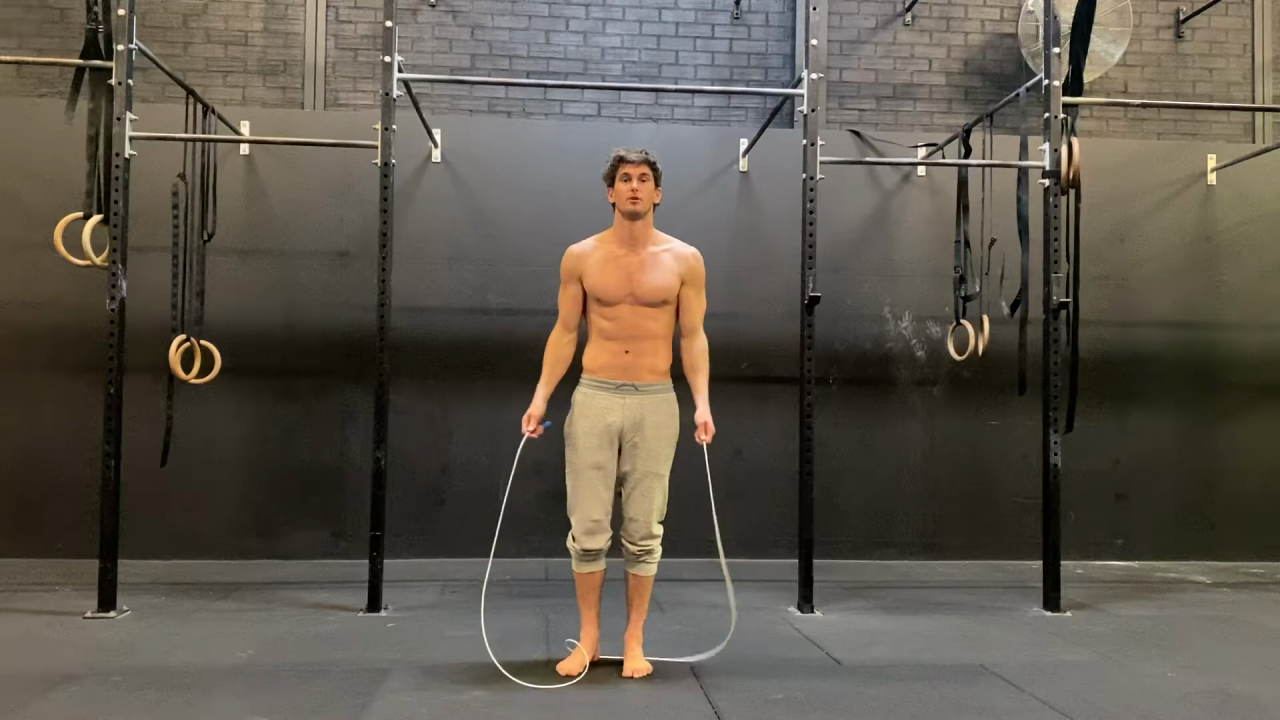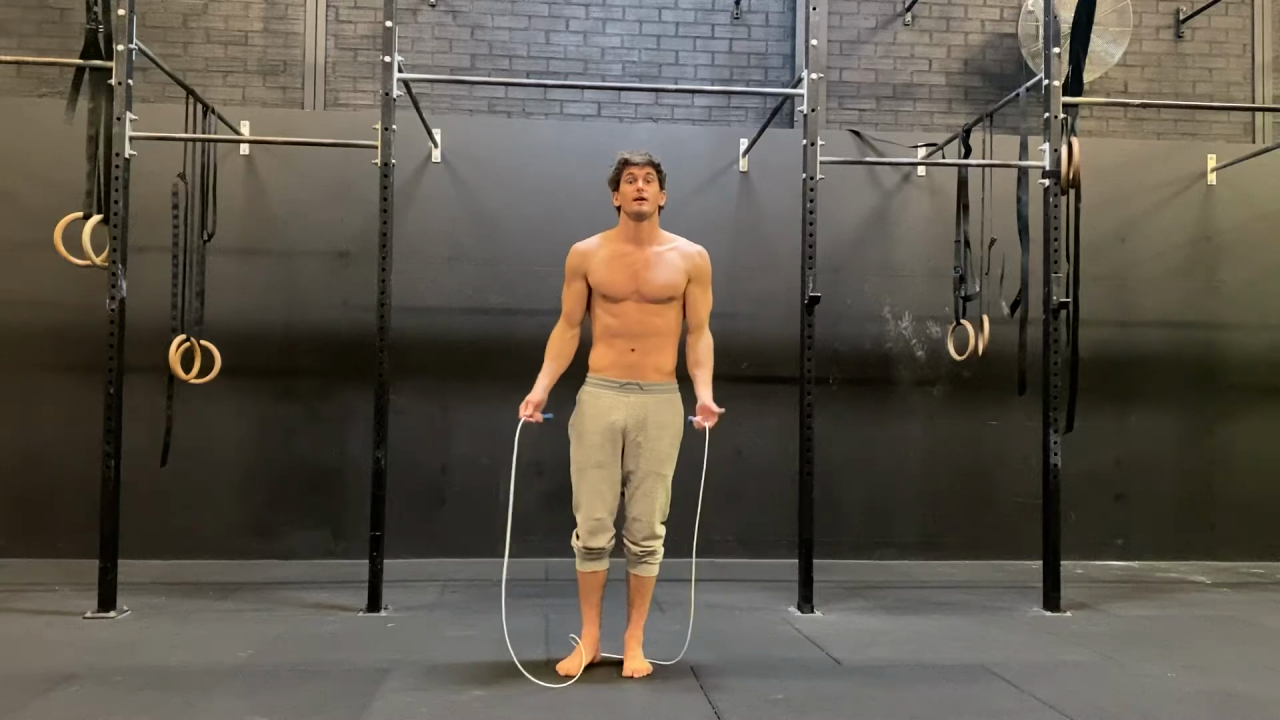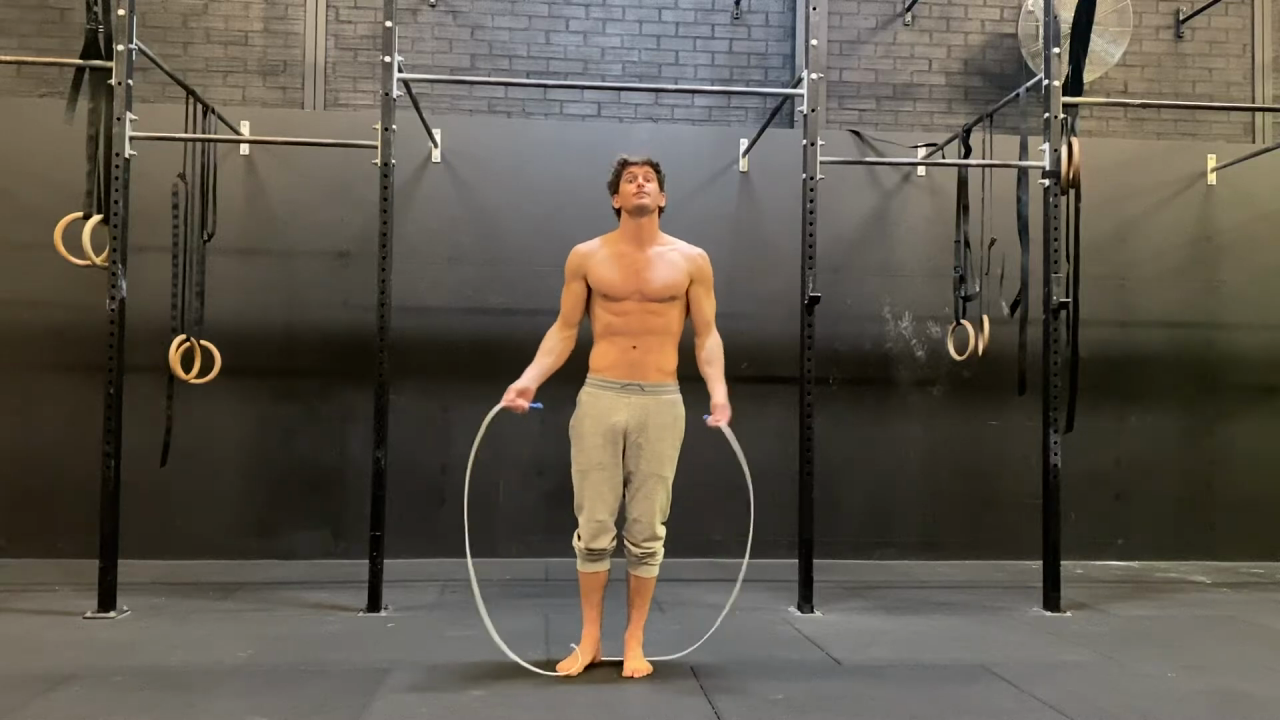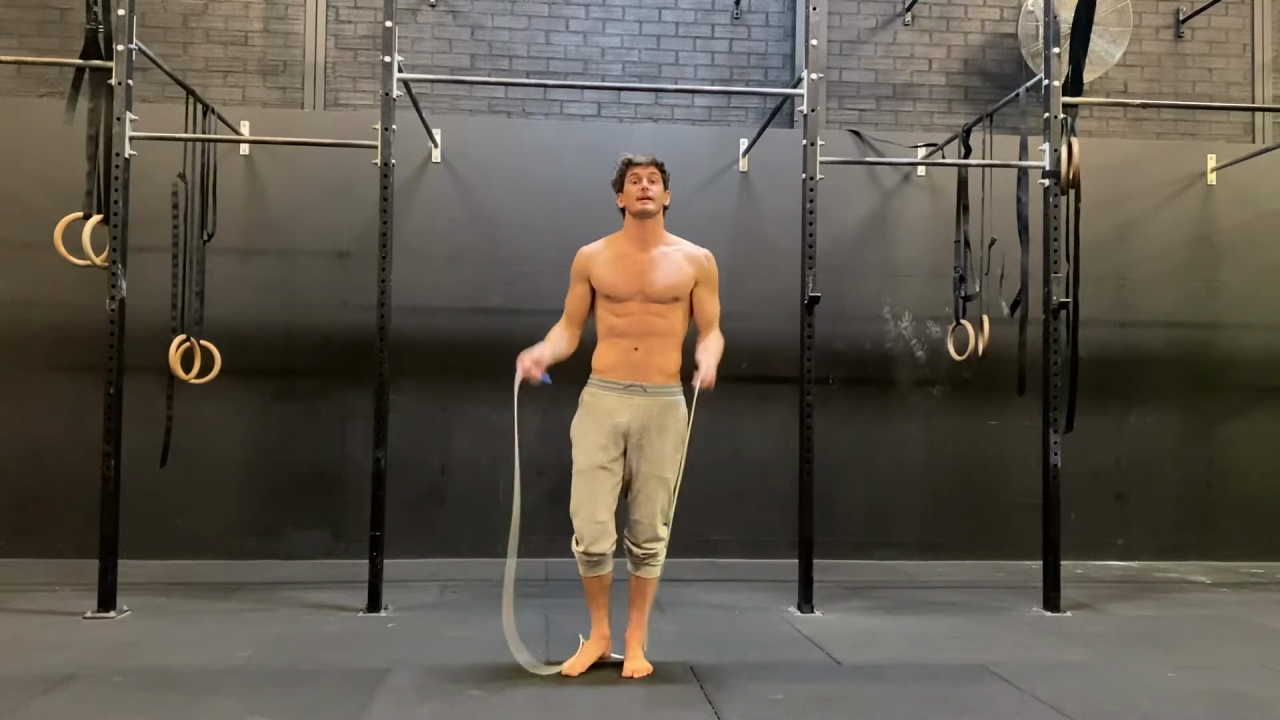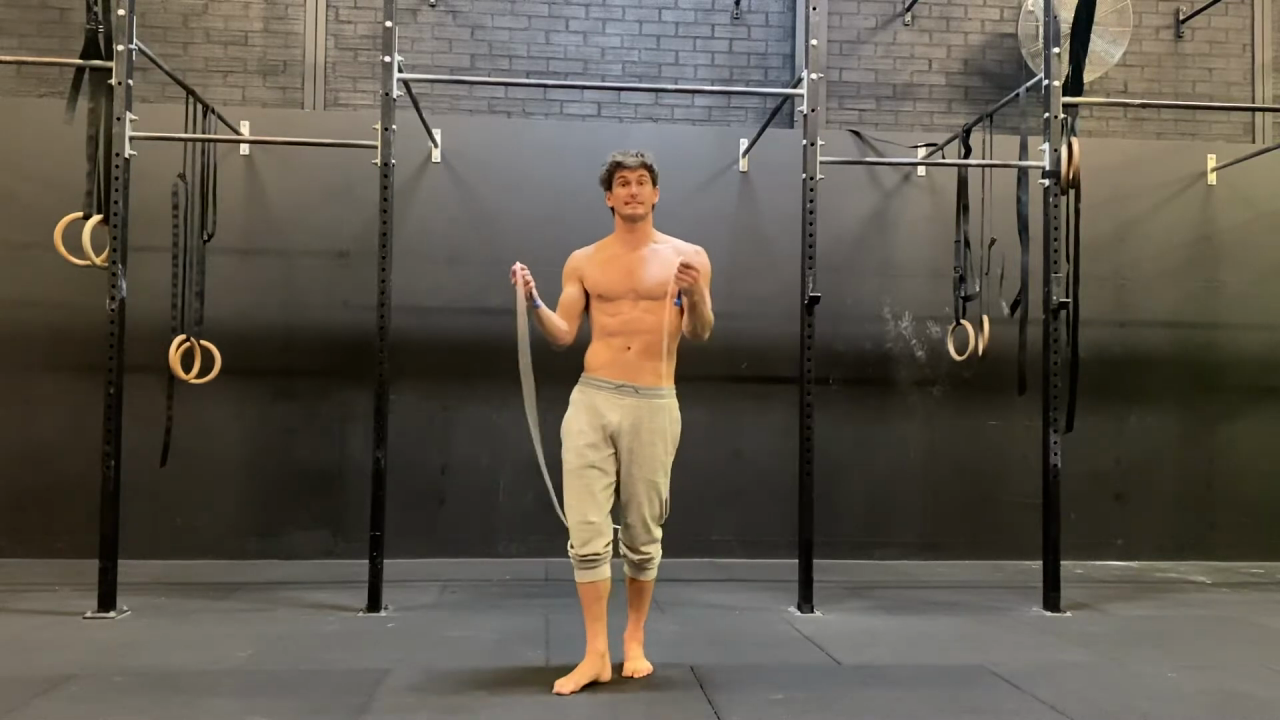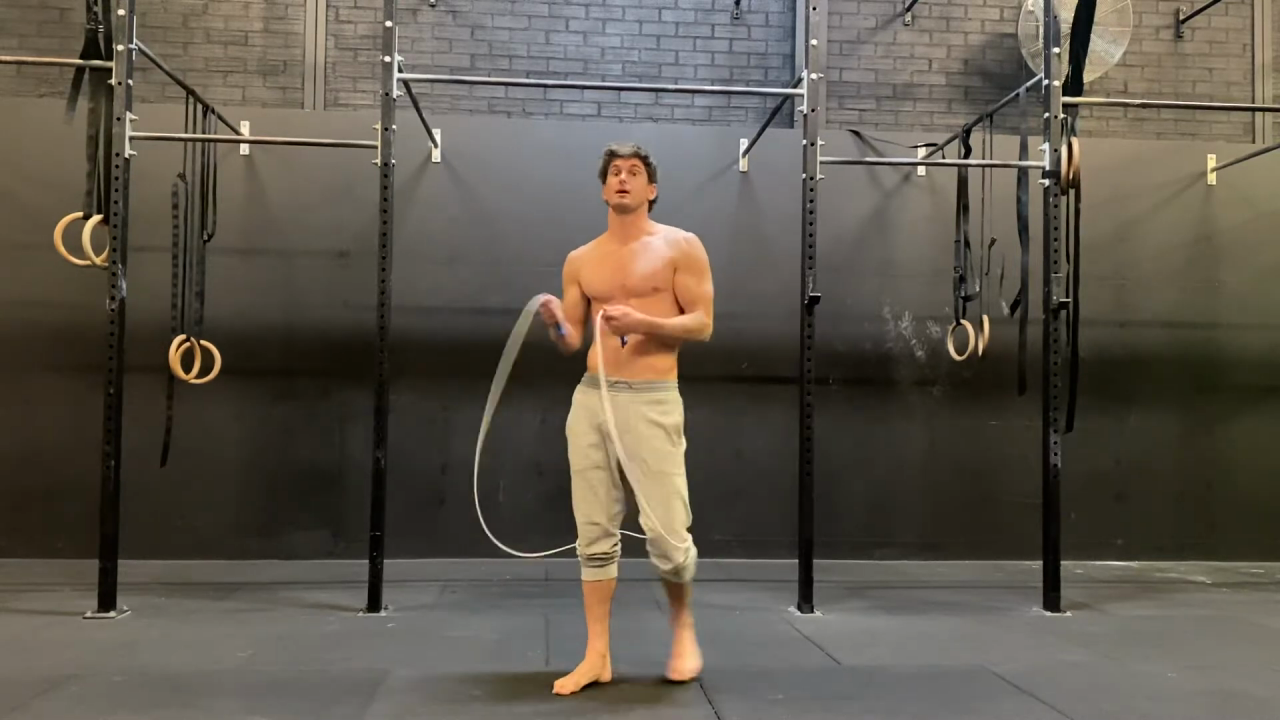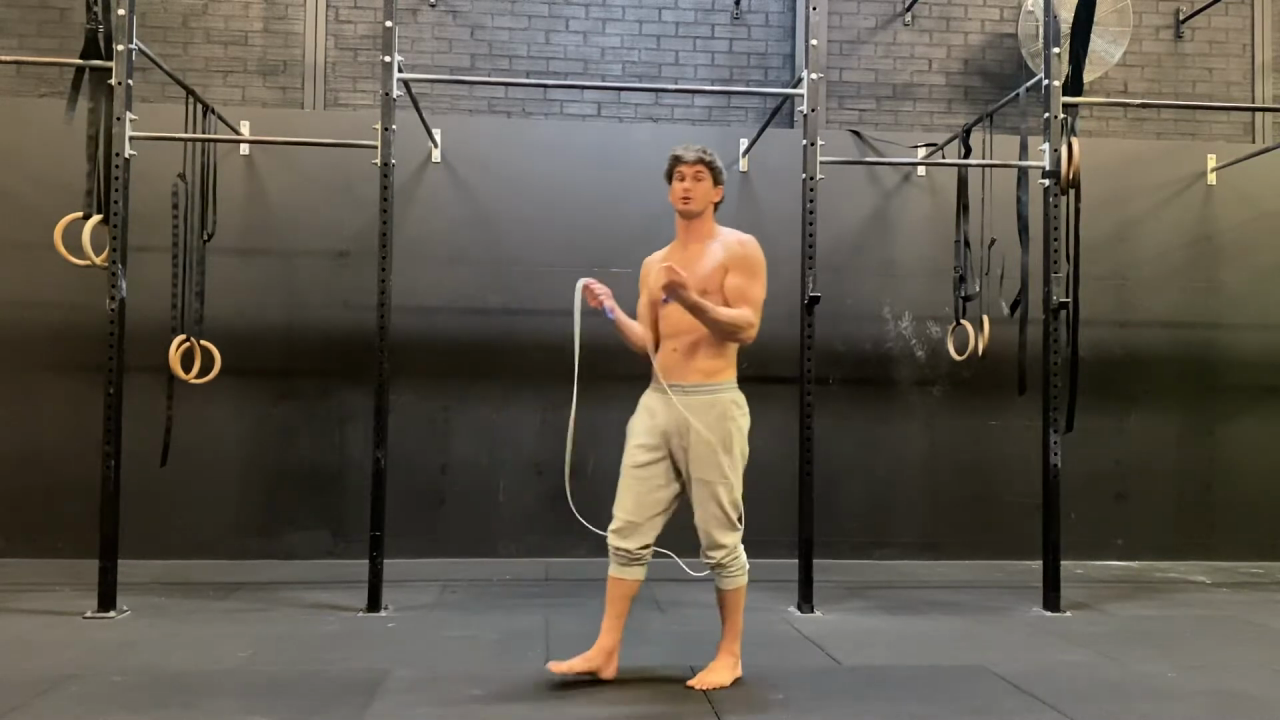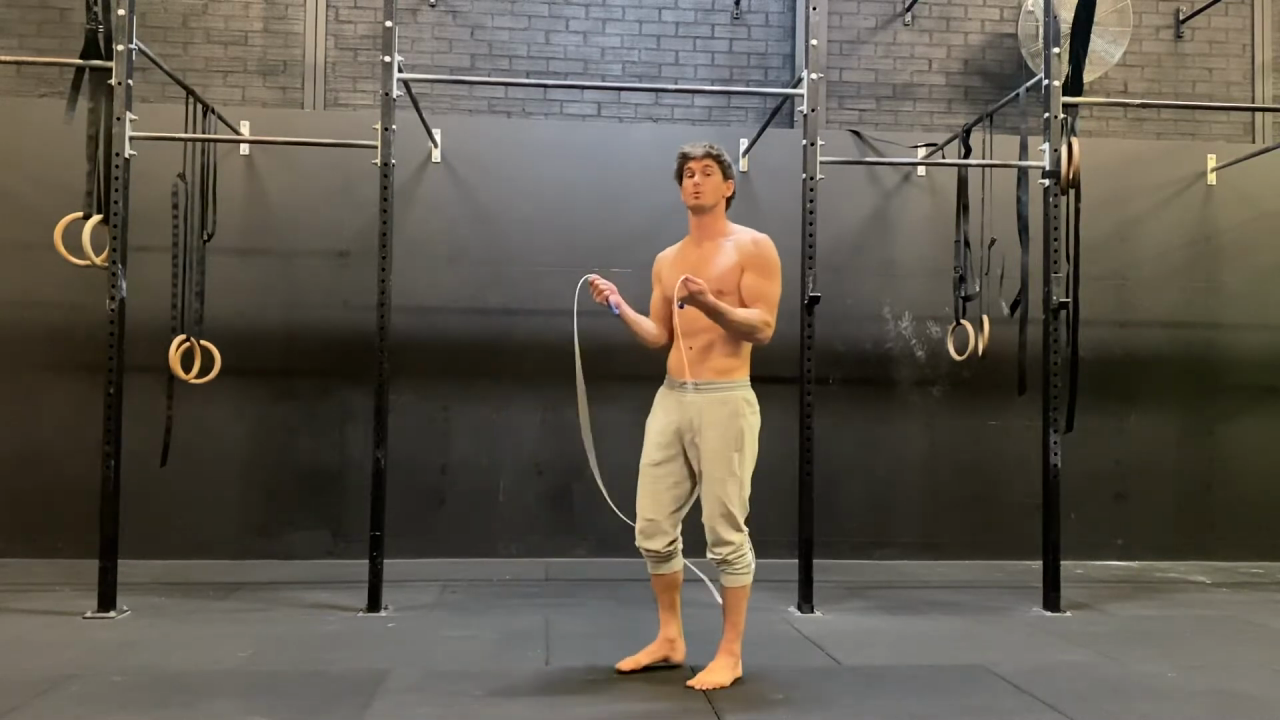
dt=0.5s
person 1, frame 1
left shoulder: (684, 259)
right shoulder: (580, 257)
left elbow: (693, 336)
right elbow: (565, 332)
left wrist: (701, 402)
right wrist: (540, 397)
left hip: (655, 402)
right hip: (593, 399)
left knee: (643, 530)
right knee: (587, 527)
left ankle: (633, 641)
right ankle: (588, 638)
person 1, frame 2
left shoulder: (690, 258)
right shoulder: (586, 254)
left elbow: (699, 332)
right elbow: (567, 327)
left wrist: (703, 392)
right wrist: (541, 387)
left hip: (660, 402)
right hip: (599, 398)
left knee: (646, 529)
right knee: (592, 525)
left ankle: (634, 641)
right ankle: (589, 637)
person 1, frame 3
left shoulder: (691, 260)
right shoulder: (586, 256)
left elbow: (706, 334)
right elbow: (565, 329)
left wrist: (718, 392)
right wrist: (529, 379)
left hip: (661, 403)
right hip: (599, 399)
left knee: (646, 530)
right knee: (594, 526)
left ankle: (634, 641)
right ankle: (590, 638)
person 1, frame 4
left shoulder: (696, 260)
right shoulder: (591, 258)
left elbow: (711, 331)
right elbow: (569, 329)
left wrist: (708, 359)
right wrist: (540, 352)
left hip: (663, 405)
right hip: (601, 401)
left knee: (648, 532)
right knee: (591, 529)
left ankle: (635, 640)
right ankle: (598, 632)
person 1, frame 5
left shoulder: (687, 255)
right shoulder: (583, 260)
left elbow: (700, 333)
right elbow: (563, 334)
left wrist: (697, 295)
right wrist: (534, 301)
left hip: (654, 405)
right hip: (591, 401)
left knee: (643, 534)
right knee: (588, 532)
left ankle: (634, 640)
right ankle: (596, 654)
person 1, frame 6
left shoulder: (681, 247)
right shoulder: (580, 260)
left elbow: (702, 326)
right elbow: (572, 344)
left wrist: (641, 320)
right wrist: (556, 322)
left hip: (652, 403)
right hip: (590, 400)
left knee: (668, 533)
right knee: (595, 534)
left ankle: (683, 624)
right ankle: (596, 655)
person 1, frame 7
left shoulder: (740, 248)
right shoulder: (653, 263)
left elbow: (746, 327)
right elbow: (647, 342)
left wrist: (690, 298)
right wrist: (611, 311)
left hip: (713, 405)
right hip: (656, 404)
left knee: (720, 538)
right knee: (628, 531)
left ankle: (730, 654)
right ankle: (605, 650)
person 1, frame 8
left shoulder: (753, 247)
right shoulder: (666, 260)
left elbow: (763, 328)
left wrist: (709, 303)
right wrist: (619, 306)
left hip: (725, 402)
right hip: (670, 400)
left knee: (726, 535)
right knee: (653, 529)
left ankle: (730, 654)
right ankle: (669, 637)
